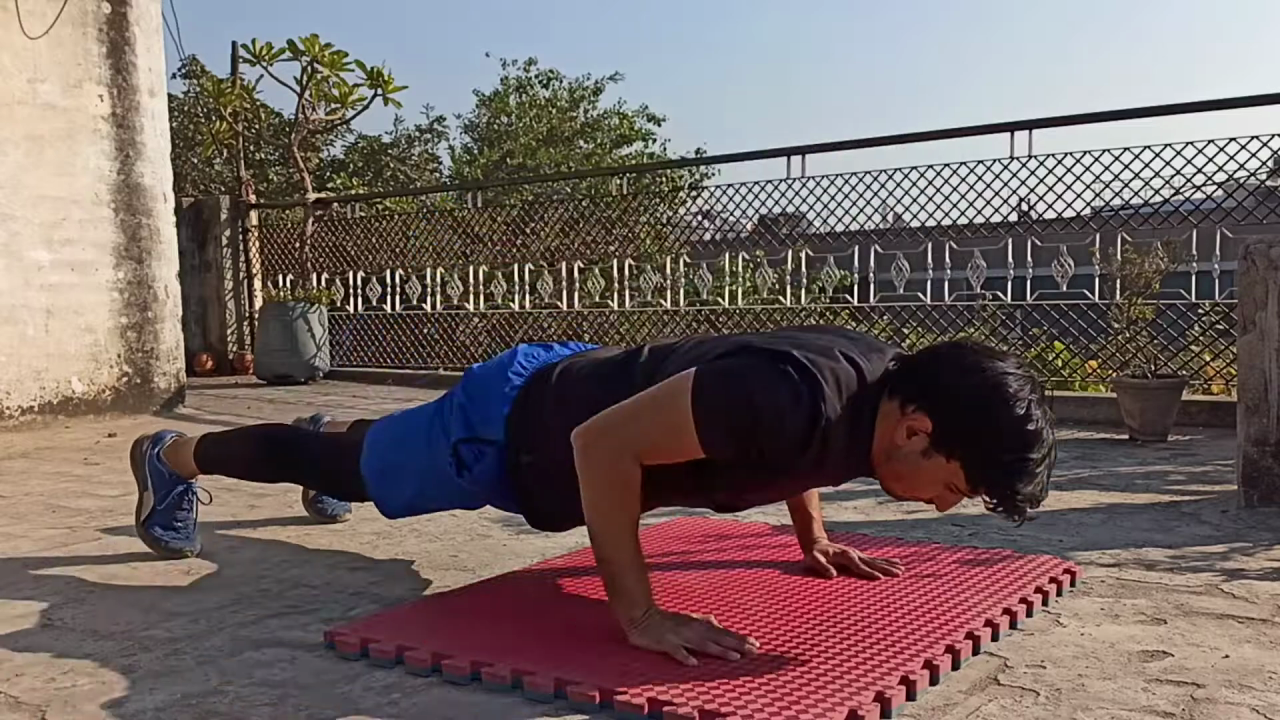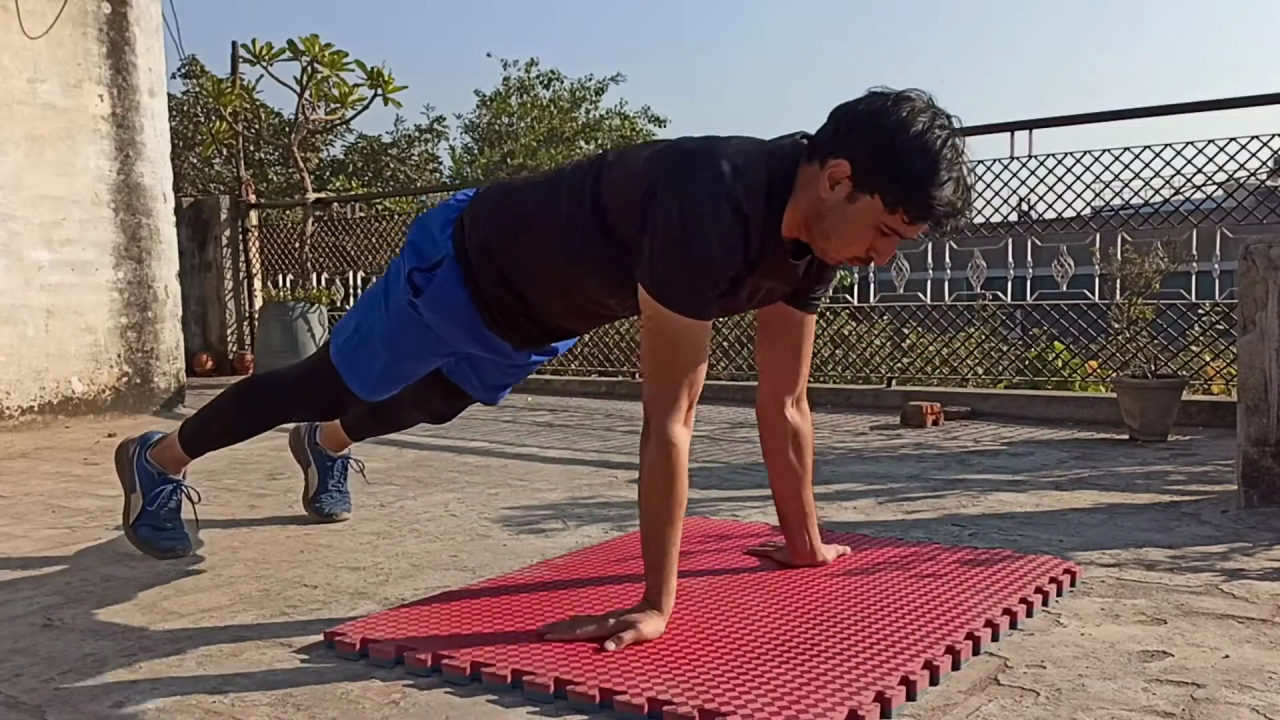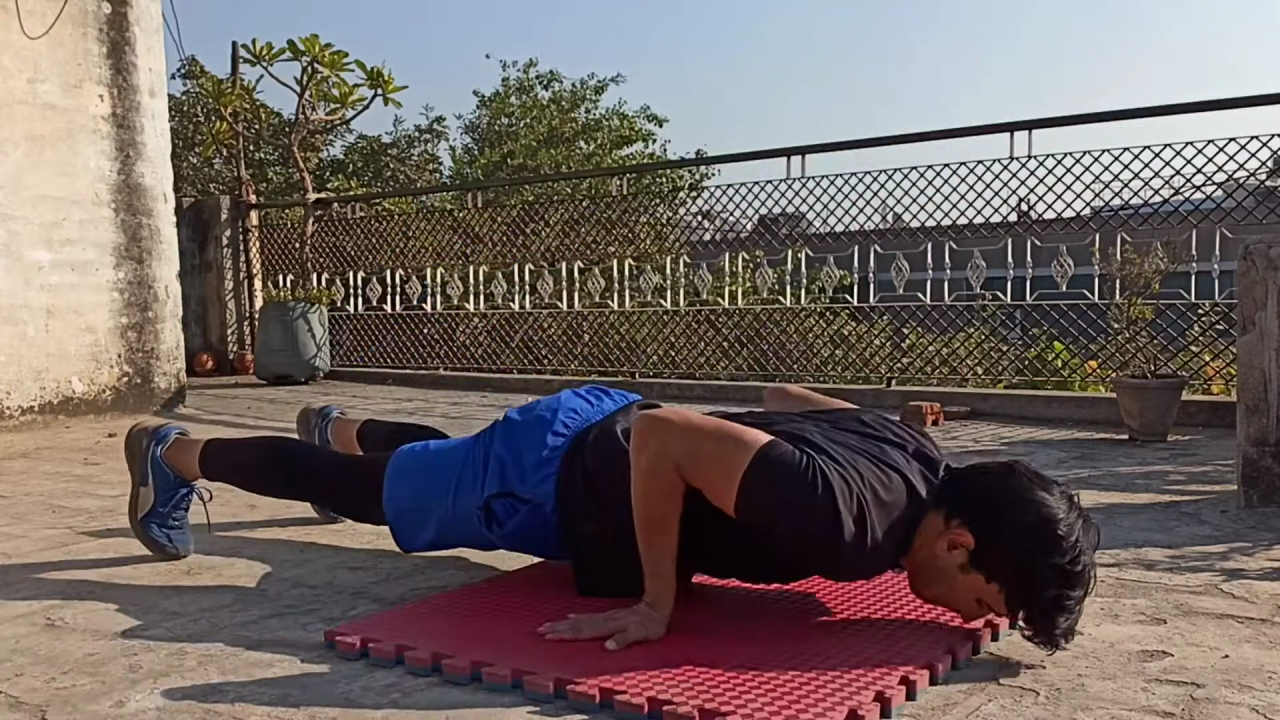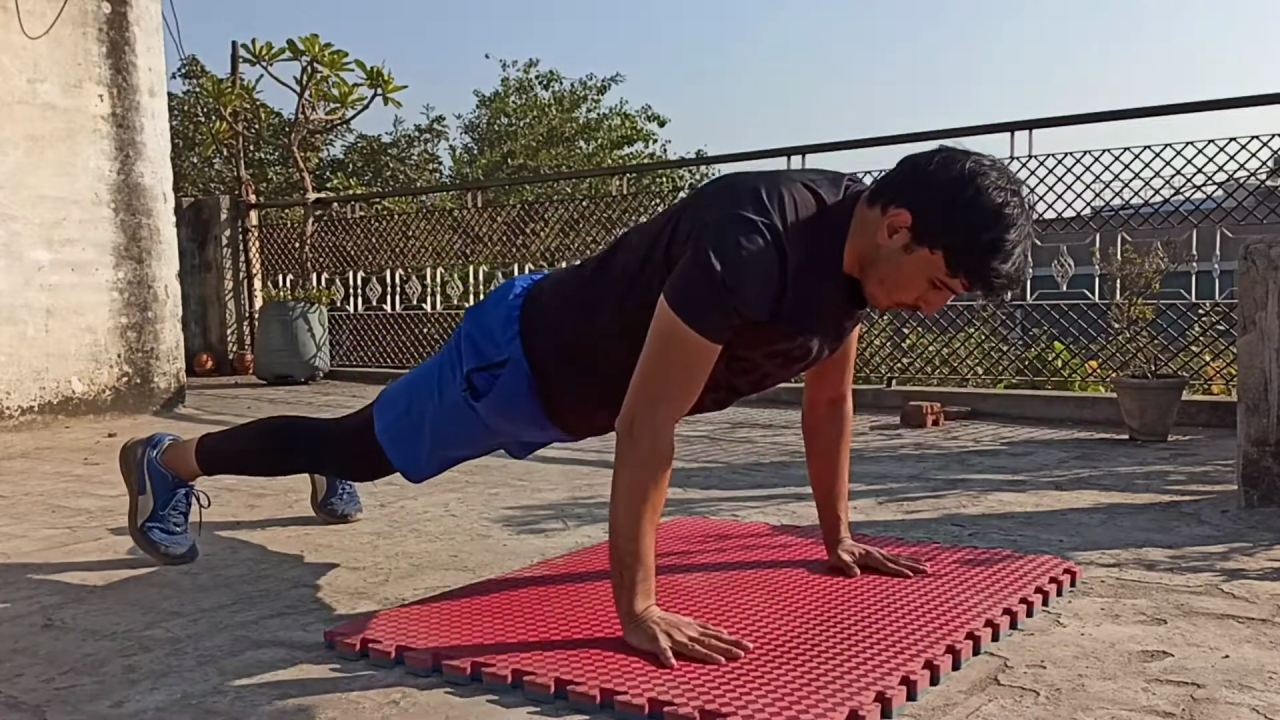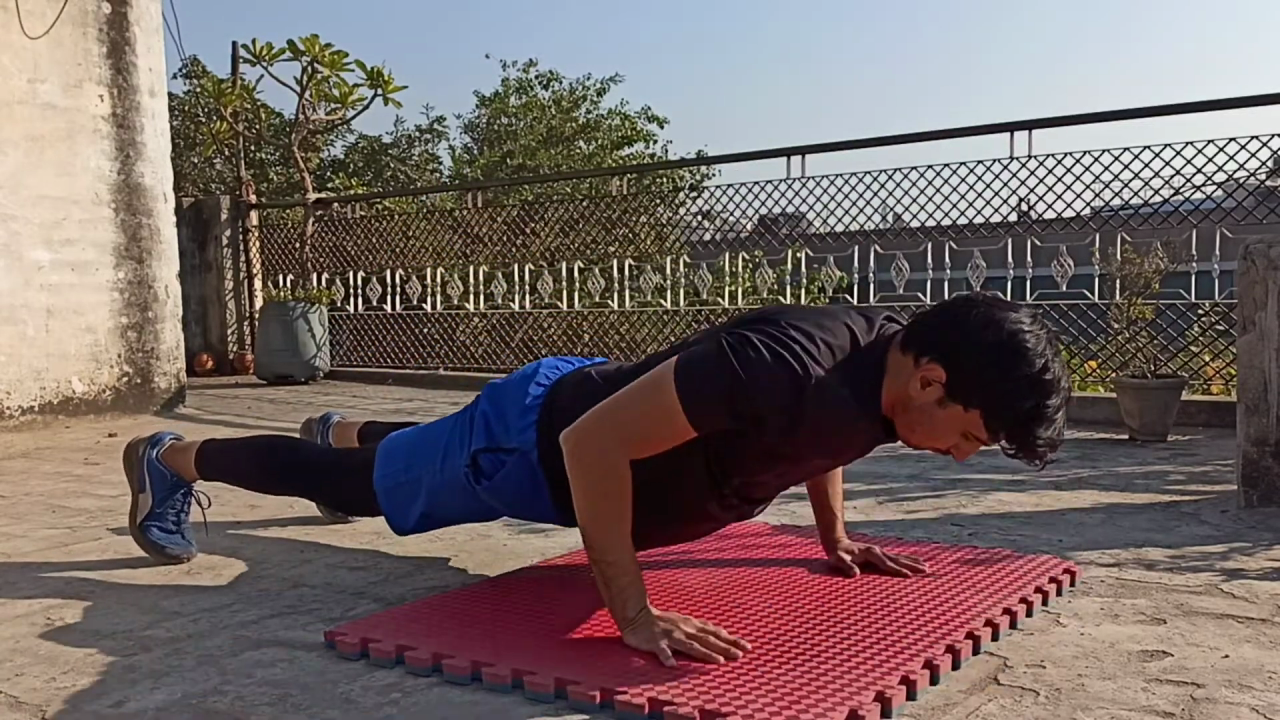
dt=1s
person 1, frame 1
left shoulder: (872, 380)
right shoulder: (804, 402)
right elbow: (599, 442)
left wrist: (812, 538)
right wrist: (637, 608)
left hip: (573, 383)
right hip: (522, 427)
right knee: (348, 468)
left ankle: (332, 424)
right ankle: (175, 452)
person 1, frame 2
left shoulder: (808, 232)
right shoulder: (713, 202)
left elbow: (784, 399)
right elbow: (669, 413)
left wrist: (803, 538)
right wrist: (657, 599)
left hip: (539, 311)
right hip: (463, 264)
left knee: (425, 404)
right knee: (323, 382)
left ankle: (328, 448)
right ankle: (158, 456)
person 1, frame 3
left shoulder: (914, 463)
right shoulder: (841, 513)
left elbow: (788, 397)
right elbow: (661, 435)
right wrist: (653, 600)
left hip: (597, 432)
right hip: (554, 480)
left knee: (440, 453)
right knee: (366, 491)
left ankle: (339, 425)
right ankle: (174, 451)
person 1, frame 4
left shoulder: (855, 254)
right shoulder: (748, 240)
left elbow: (829, 399)
right elbow: (646, 429)
left wrist: (837, 540)
right wrist: (635, 608)
left hip: (573, 382)
right hip: (521, 354)
right knee: (362, 449)
left ankle: (332, 473)
right ankle: (167, 460)
person 1, frame 5
left shoulder: (878, 367)
right shoulder: (782, 363)
right elbow: (590, 446)
left wrist: (836, 538)
right wrist: (632, 609)
left hip: (569, 432)
right hip: (535, 442)
right knee: (349, 484)
left ankle: (339, 424)
right ankle: (169, 461)
